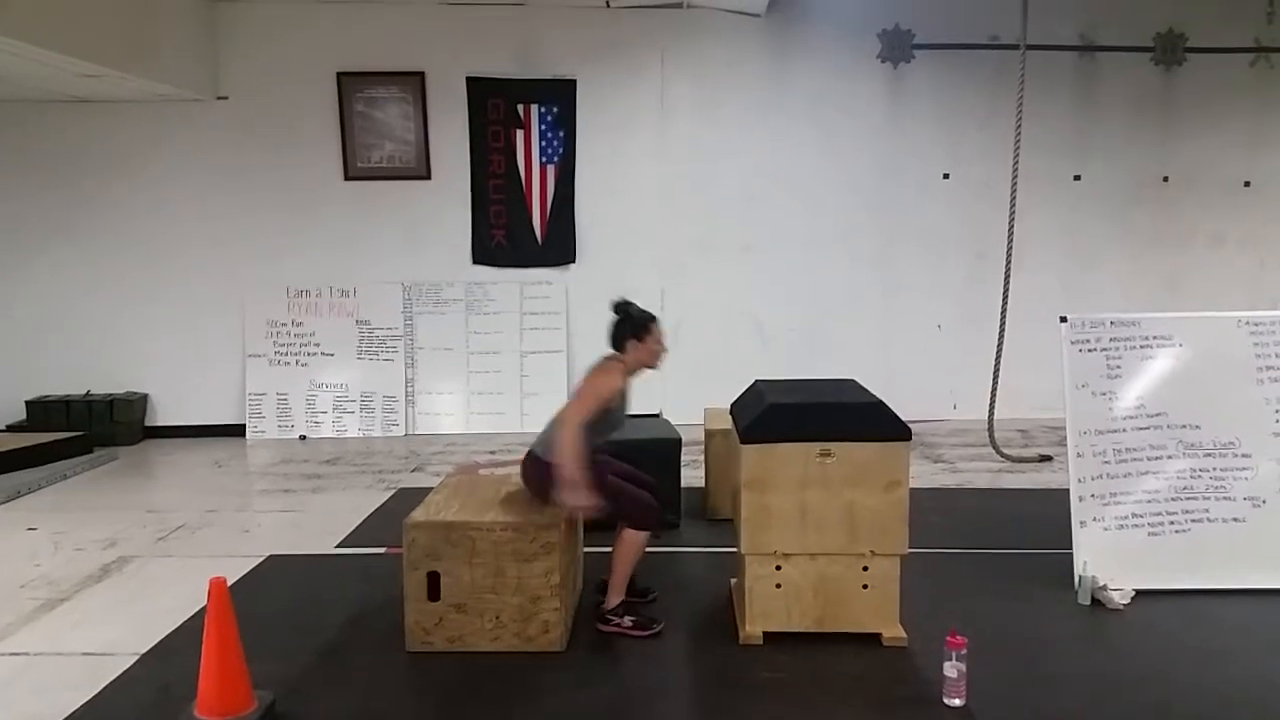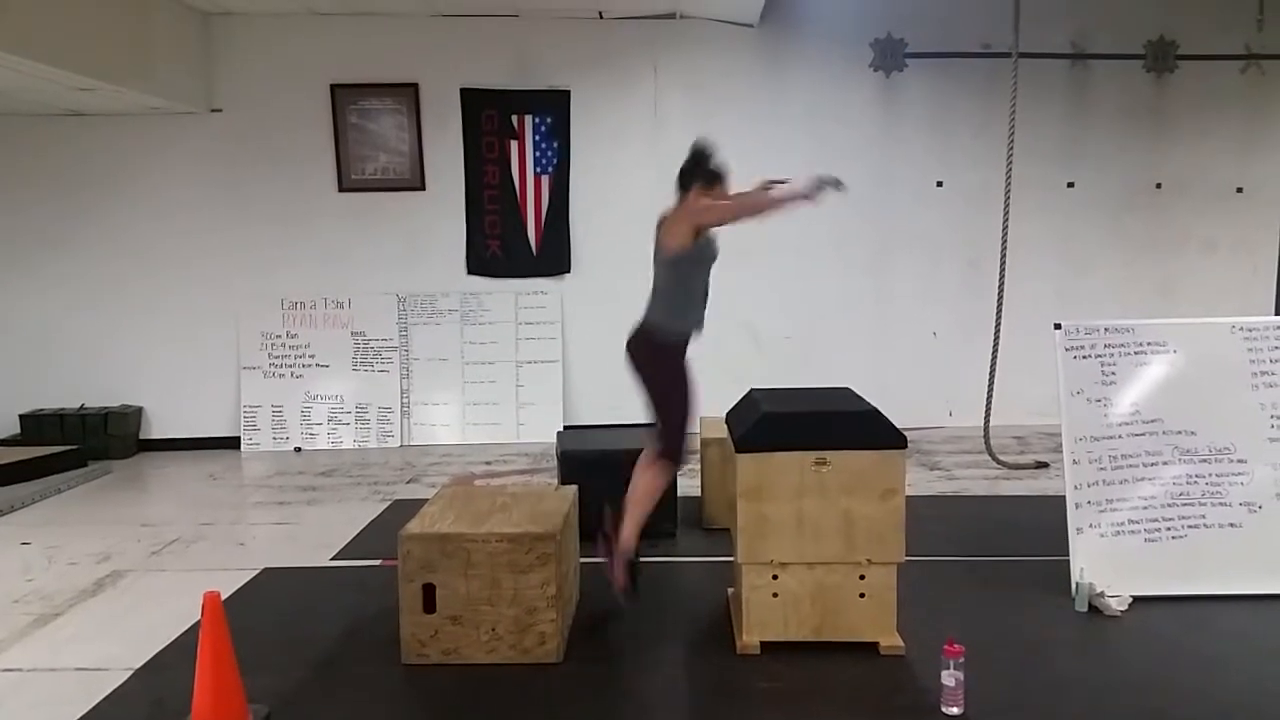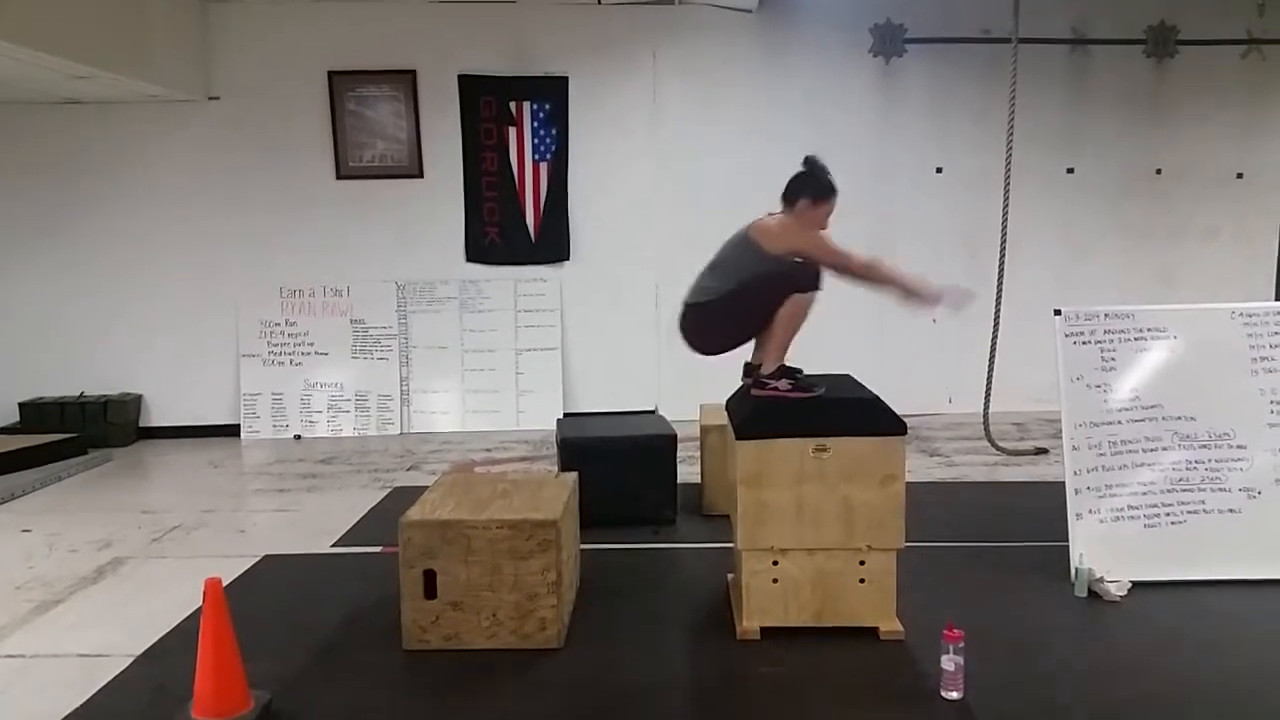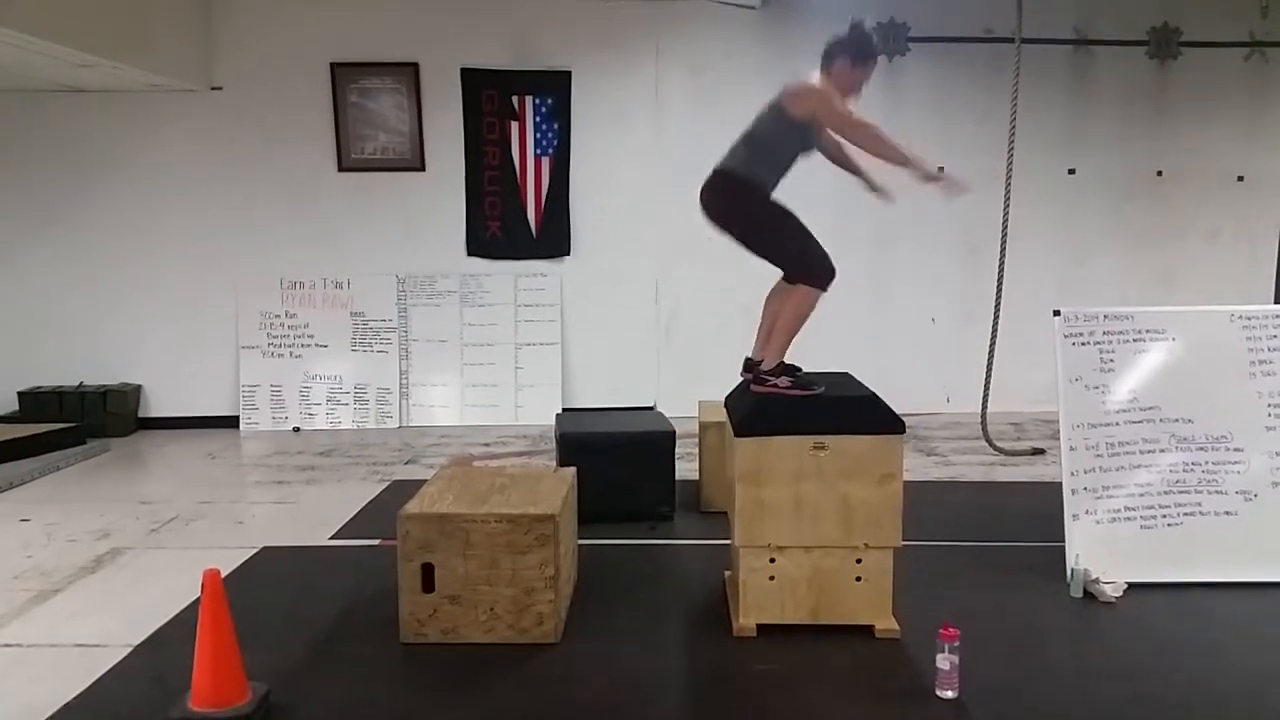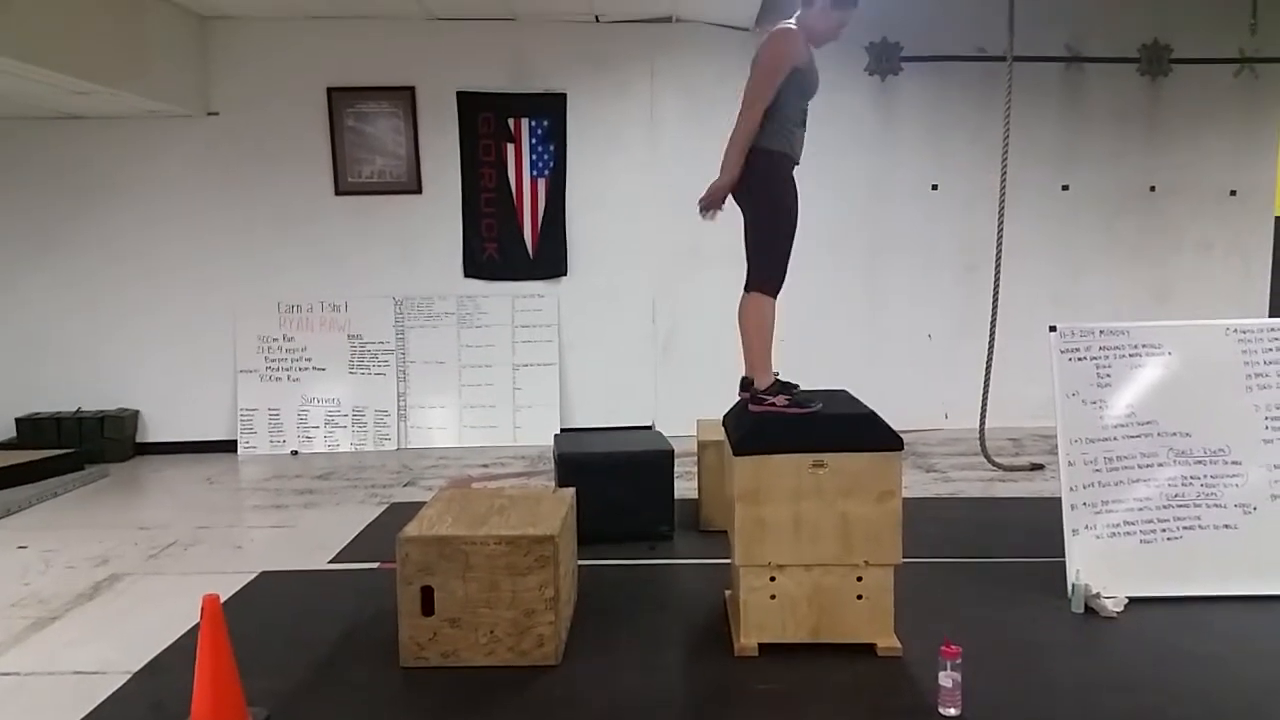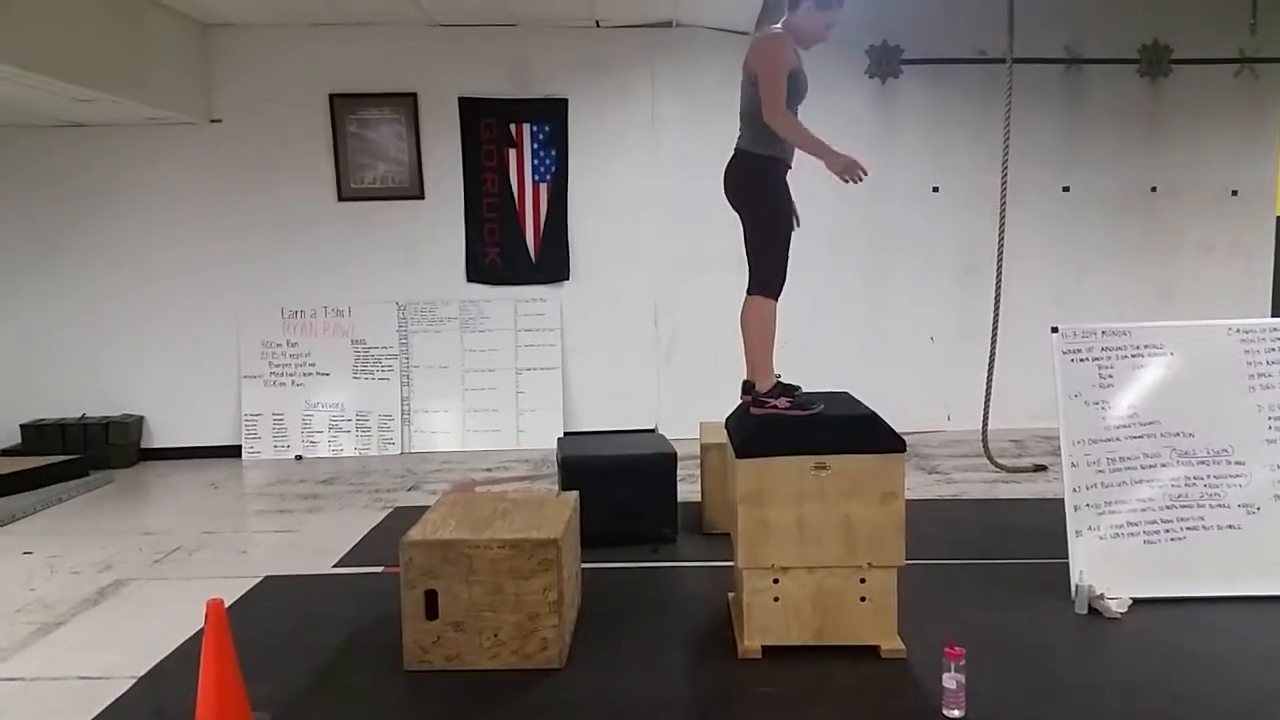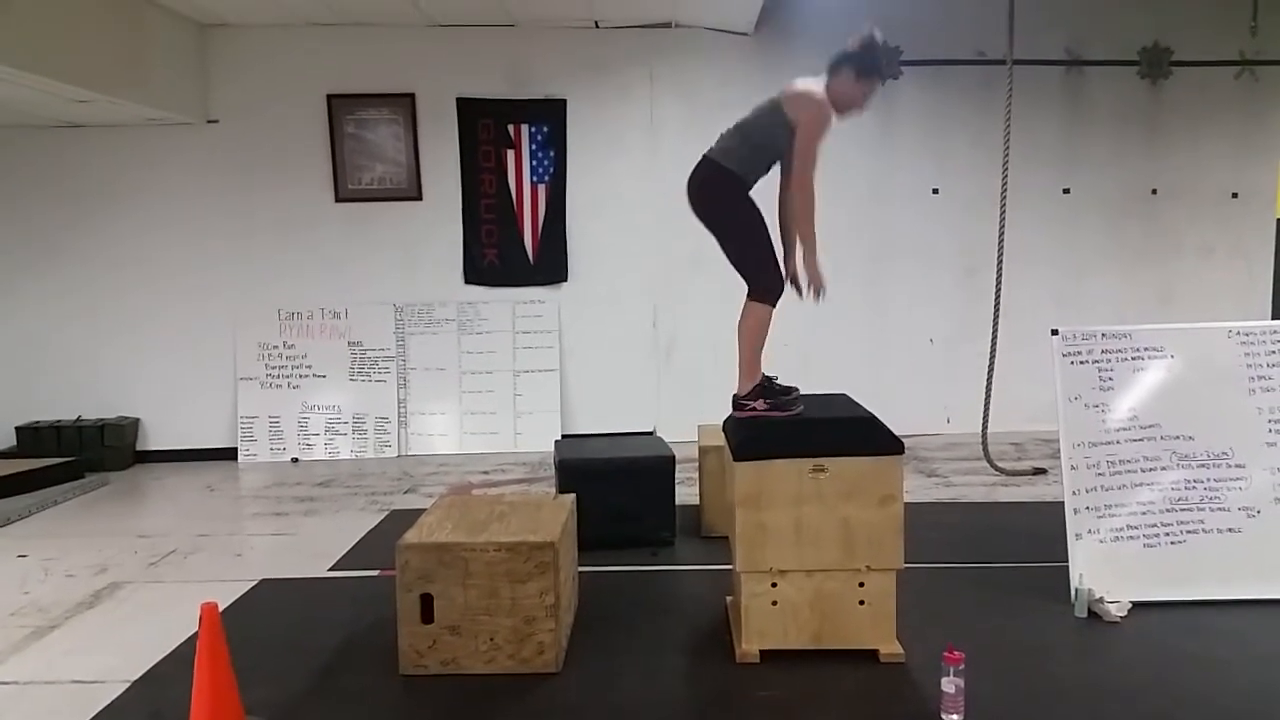
dt=0.4s
person 1, frame 1
left shoulder: (616, 370)
right shoulder: (610, 379)
right elbow: (568, 425)
right wrist: (572, 486)
left hip: (560, 460)
right hip: (548, 469)
left knee: (649, 491)
right knee: (647, 512)
left ankle: (616, 583)
right ankle: (613, 609)
person 1, frame 2
left shoulder: (678, 220)
right shoulder: (687, 218)
left elbow: (741, 205)
right elbow: (752, 206)
left wrist: (766, 188)
right wrist: (806, 189)
left hip: (655, 343)
right hip: (659, 348)
left knee: (669, 447)
right knee: (670, 453)
left ankle: (620, 530)
right ankle: (625, 550)
person 1, frame 3
left shoulder: (781, 228)
right shoulder: (793, 234)
left elbow: (848, 264)
right elbow: (858, 266)
left wrist: (903, 286)
right wrist: (916, 289)
left hip: (707, 316)
right hip: (707, 323)
left knee: (782, 288)
right knee: (804, 279)
left ankle: (759, 366)
right ankle: (767, 374)
person 1, frame 4
left shoulder: (811, 96)
right shoulder: (815, 95)
left elbow: (829, 143)
right elbow: (862, 133)
left wrist: (867, 178)
right wrist: (920, 168)
left hip: (734, 191)
right hip: (731, 194)
left knee: (801, 273)
right knee: (816, 271)
left ankle: (759, 360)
right ankle: (767, 370)
person 1, frame 5
left shoulder: (795, 44)
right shoulder: (788, 39)
left elbow: (760, 110)
right elbow: (751, 109)
left wrist: (730, 179)
right wrist: (728, 176)
left hip: (768, 170)
right hip: (765, 169)
left knee: (764, 279)
right knee: (765, 279)
left ankle: (756, 379)
right ankle: (762, 388)
person 1, frame 6
left shoulder: (781, 48)
right shoulder: (775, 43)
right elbow: (774, 115)
left wrist: (782, 195)
right wrist: (831, 155)
left hip: (759, 173)
right hip: (758, 172)
left knee: (765, 281)
right knee: (767, 281)
left ankle: (758, 382)
right ankle: (765, 390)
person 1, frame 7
left shoulder: (808, 98)
right shoulder: (816, 106)
left elbow: (790, 187)
right elbow: (802, 187)
left wrist: (789, 258)
right wrist: (811, 260)
left hip: (716, 182)
right hip: (719, 184)
left knee: (764, 282)
right knee: (767, 283)
left ankle: (752, 380)
right ankle: (747, 394)
